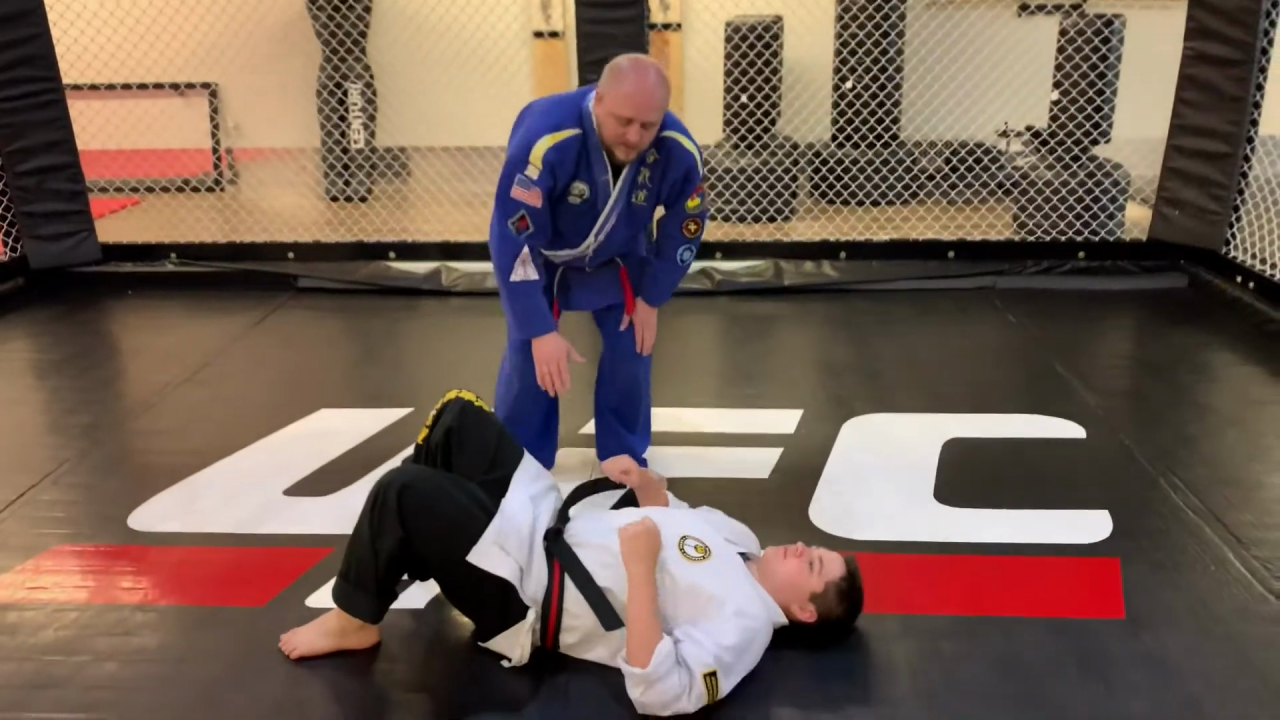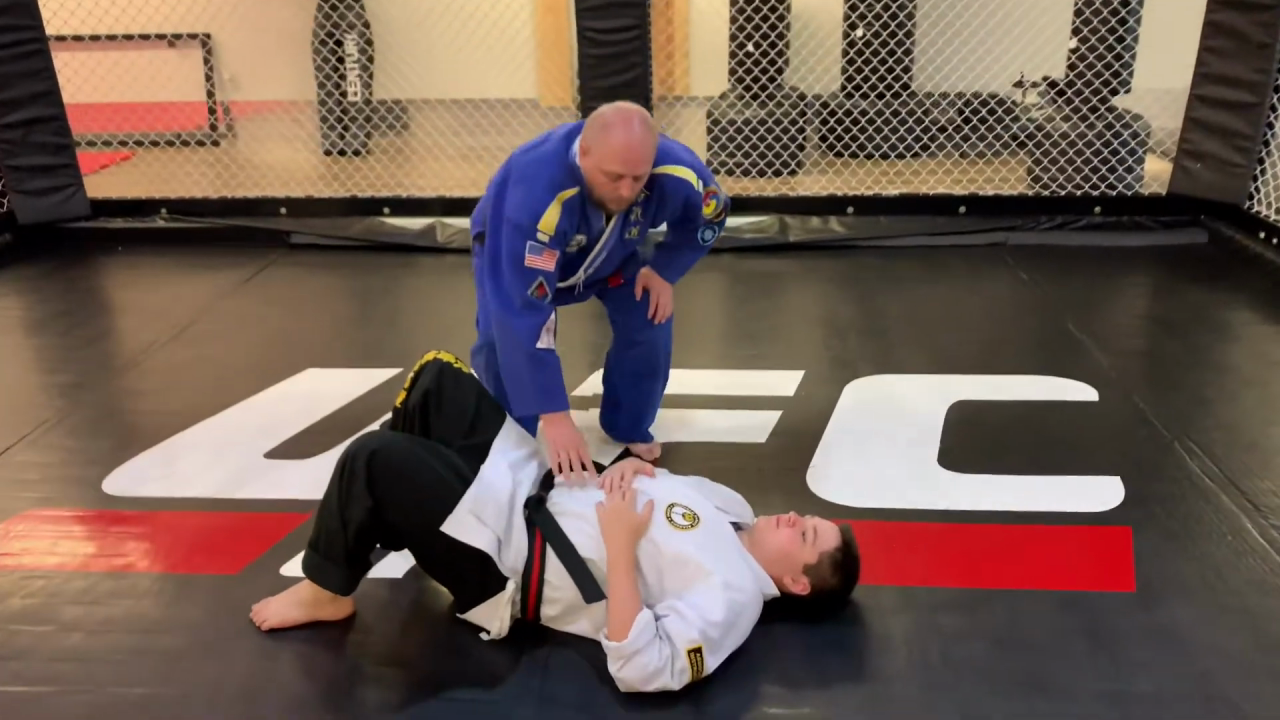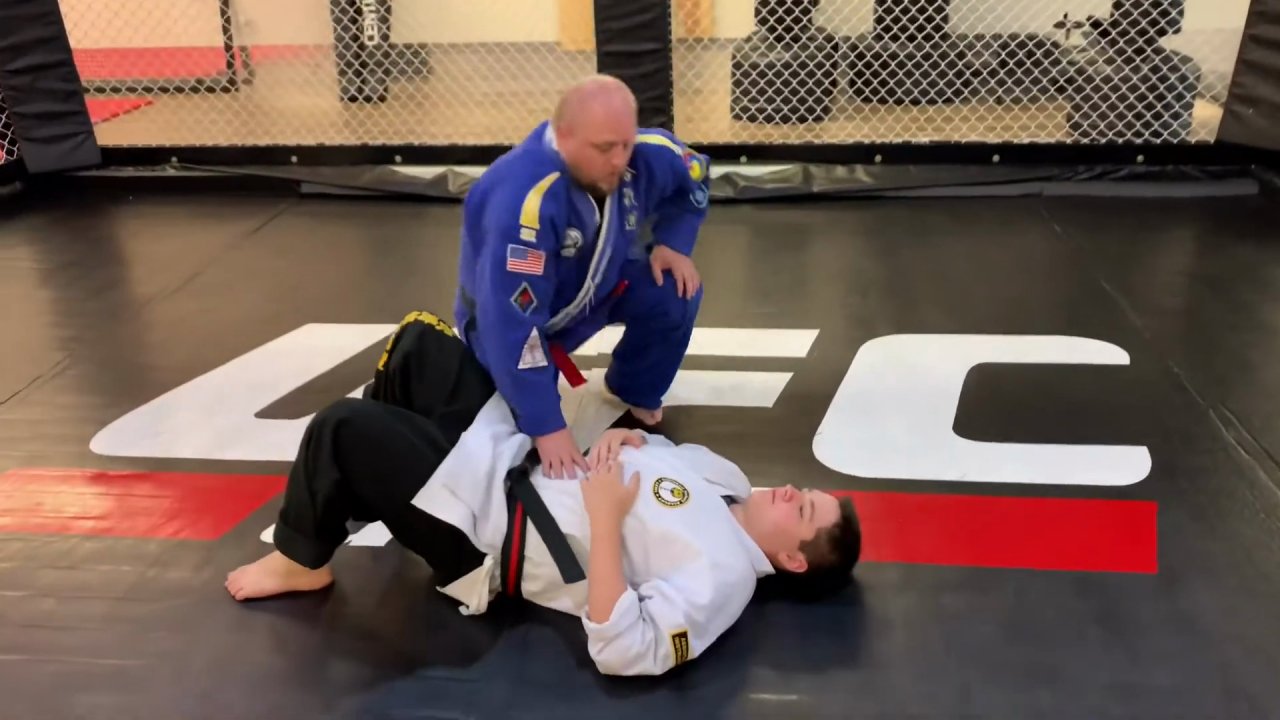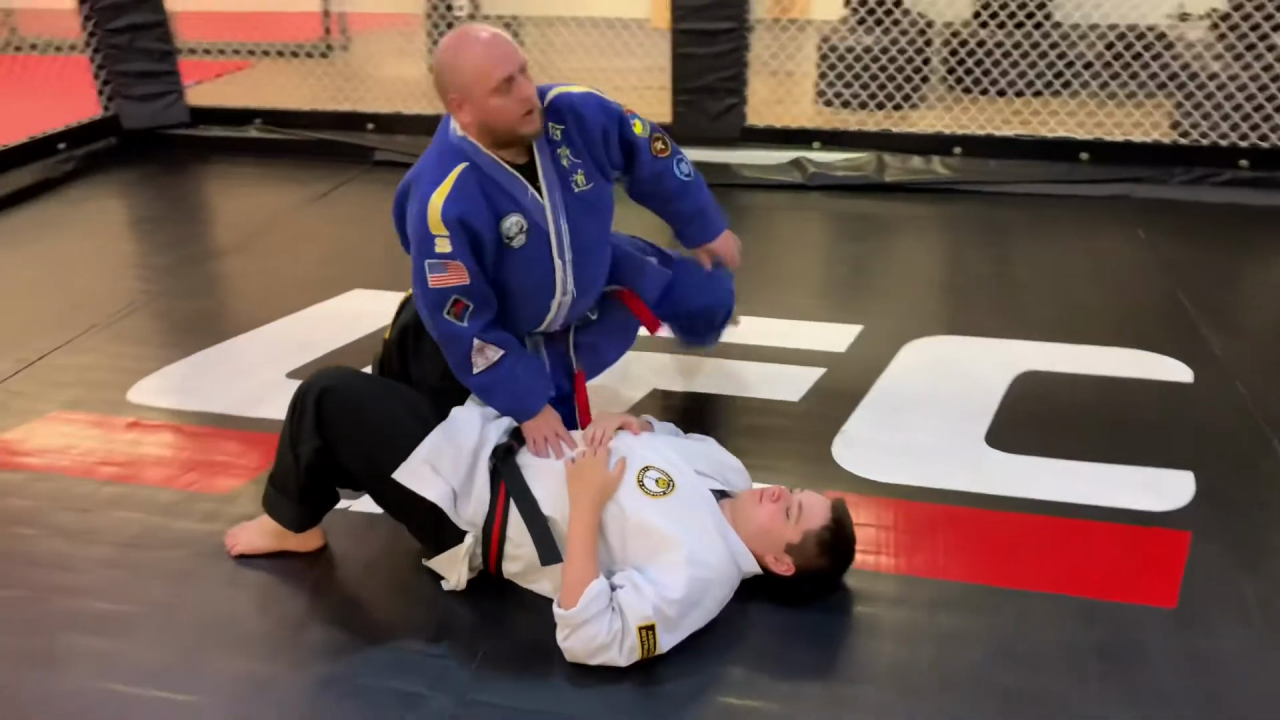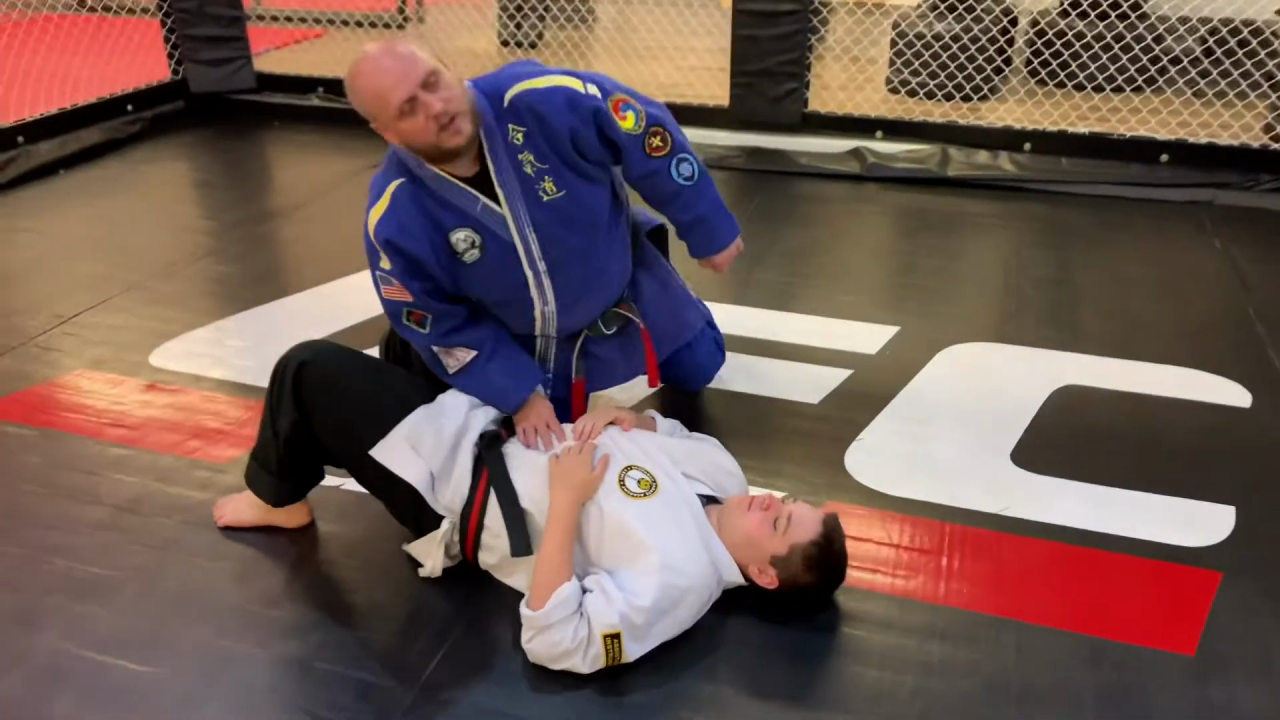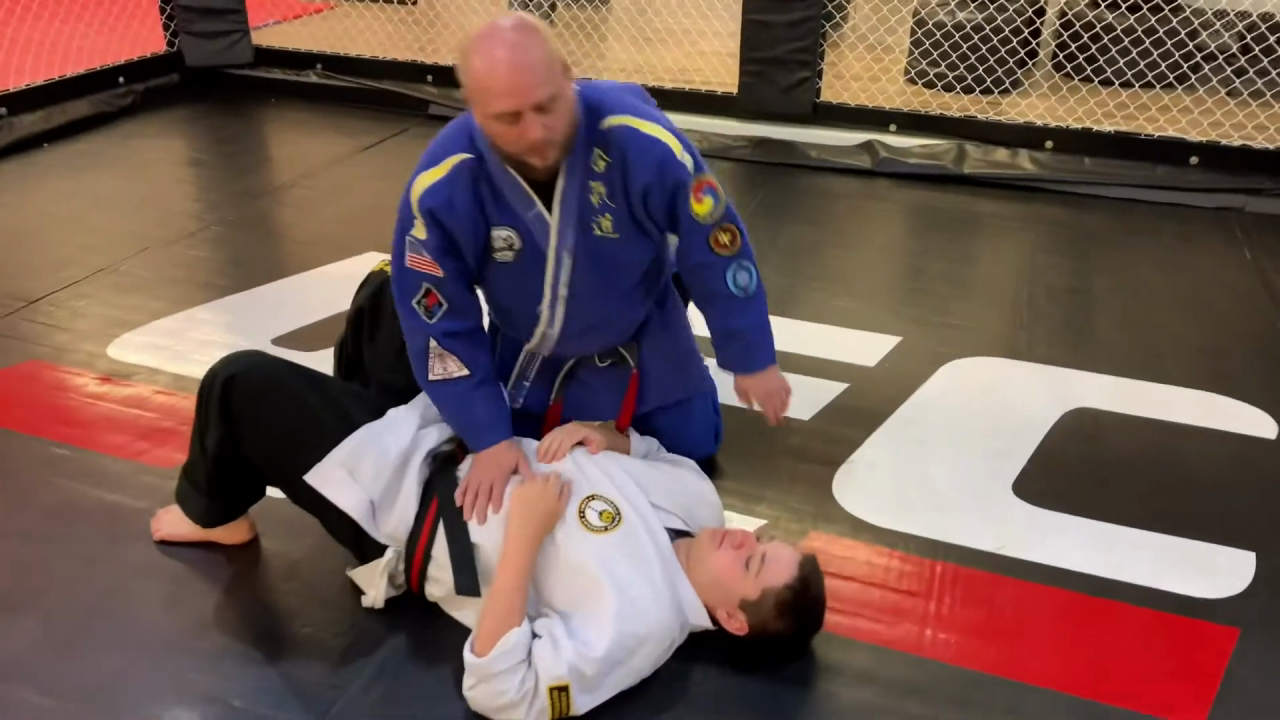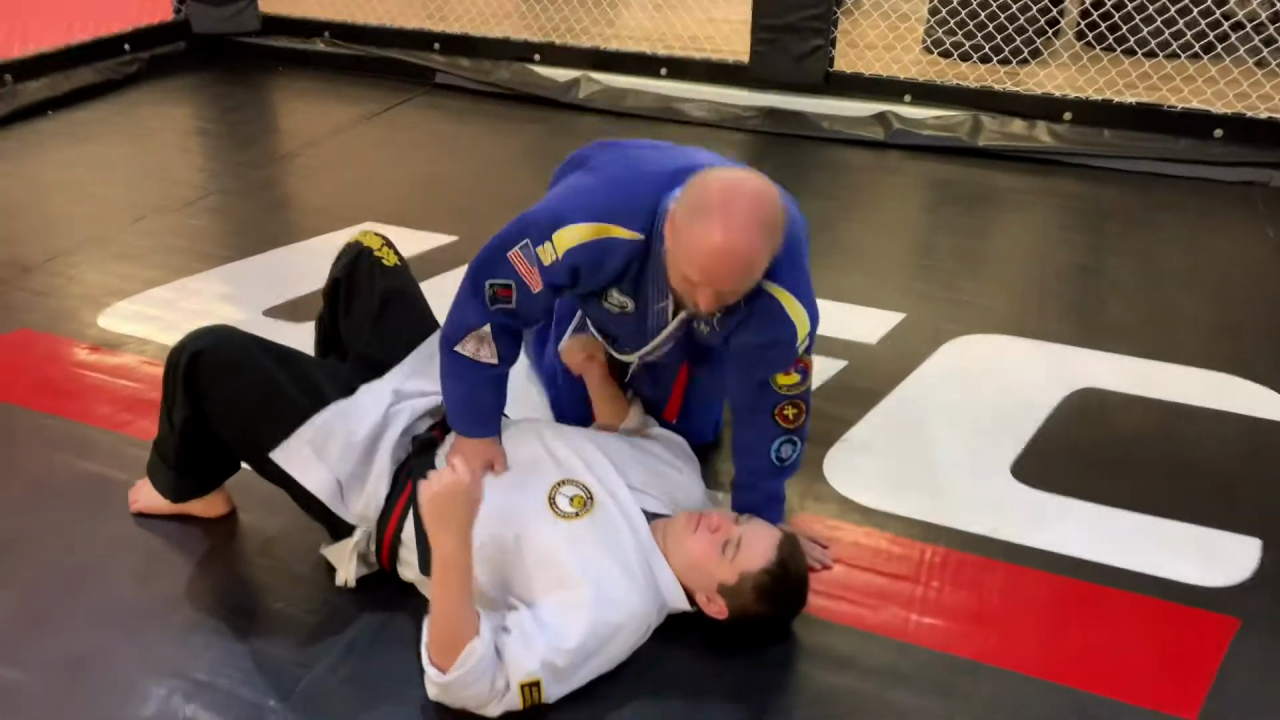
dt=0.5s
person 1, frame 1
left shoulder: (744, 622)
right shoulder: (741, 541)
right elbow: (675, 518)
left wrist: (641, 570)
right wrist: (642, 479)
left hip: (523, 596)
right hip: (551, 521)
left knee: (402, 492)
right knee: (459, 416)
left ankle: (354, 621)
right ankle: (400, 551)
person 1, frame 2
left shoulder: (732, 597)
right shoulder: (733, 510)
left elbow: (640, 668)
left wrist: (619, 543)
right wrist: (632, 467)
left hip: (503, 560)
right hip: (533, 488)
left knee: (372, 460)
right knee: (439, 376)
left ankle: (326, 591)
right ankle: (383, 515)
person 1, frame 3
left shoulder: (721, 576)
right shoulder: (729, 482)
left elbow: (621, 652)
right elbow: (661, 456)
left wrist: (603, 518)
right wrist: (625, 438)
left hip: (483, 531)
right hip: (515, 455)
left knee: (340, 428)
right knee: (421, 338)
left ankle: (301, 563)
right ankle: (362, 482)
person 1, frame 4
left shoulder: (701, 571)
right shoulder: (727, 473)
left elbow: (588, 639)
right elbow: (665, 439)
left wrist: (584, 503)
right wrist: (628, 421)
left hip: (471, 505)
right hip: (509, 432)
left knee: (326, 396)
left ankle: (290, 524)
right ankle: (390, 416)
person 1, frame 5
left shoulder: (679, 577)
right shoulder: (722, 474)
left elbow: (554, 643)
right elbow: (666, 432)
left wrist: (564, 501)
right wrist: (628, 419)
left hip: (456, 489)
right hip: (502, 423)
left knee: (309, 370)
left ankle: (276, 500)
right ankle: (394, 398)
person 1, frame 6
left shoulder: (639, 622)
right shoulder: (695, 500)
right elbow: (643, 447)
left wrist: (525, 535)
right wrist: (600, 436)
left hip: (410, 523)
right hip: (462, 444)
left knee: (240, 385)
left ankle: (212, 517)
right ankle: (352, 424)
person 1, frame 7
left shoulder: (613, 608)
right shoulder: (679, 477)
right elbow: (632, 431)
left wrist: (449, 537)
right wrist: (598, 373)
left hip: (383, 490)
right hip: (444, 416)
left knee: (207, 358)
right knee: (367, 255)
left ankle: (187, 487)
right ankle: (332, 388)
person 2, frame 1
left shoulder: (679, 152)
right shoulder: (546, 137)
left elbow: (683, 231)
right elbow: (512, 237)
left wrist: (651, 298)
right wrist: (540, 329)
left hip: (616, 259)
right hip: (541, 257)
left knee: (632, 349)
right knee: (528, 360)
left ankle: (624, 456)
person 2, frame 2
left shoulder: (673, 173)
right shoulder: (536, 191)
left elbow: (711, 210)
right elbow: (525, 311)
left wrist: (665, 270)
right wrist: (553, 414)
right hip: (510, 247)
left knee: (648, 317)
right knee: (500, 337)
left ankle: (629, 428)
person 2, frame 3
left shoulder: (646, 154)
right shoulder: (519, 202)
left elbow: (694, 171)
right elbow: (512, 325)
left wrist: (673, 244)
right wrist: (546, 428)
right hip: (504, 305)
left knee: (676, 293)
left ankle: (634, 388)
person 2, frame 4
left shoulder: (572, 110)
right shoulder: (444, 200)
left elbow: (650, 155)
right elbow: (464, 322)
left wrist: (707, 228)
right wrist: (528, 407)
left hip: (600, 279)
right hip: (522, 341)
left knee: (710, 296)
right knee: (552, 451)
person 2, frame 5
left shoulder: (541, 101)
right shoulder: (395, 215)
left elbow: (650, 139)
right elbow: (442, 328)
left wrist: (710, 232)
right wrist: (520, 396)
left hip: (627, 287)
right hip: (532, 344)
left knee: (698, 368)
right knee: (547, 450)
person 2, frame 6
left shoulder: (636, 138)
right shoulder: (442, 186)
left elbow: (716, 246)
right elbow: (436, 322)
left wrist: (751, 359)
right wrist: (486, 439)
left hip: (640, 342)
right hip: (525, 355)
left knee: (690, 454)
right knee: (518, 480)
person 2, frame 7
left shoulder: (782, 297)
right shoulder: (592, 217)
left elbow: (772, 407)
right elbow: (489, 298)
left wrist: (760, 521)
right wrist: (475, 428)
right hip: (593, 313)
left knee: (689, 443)
right knee: (575, 422)
